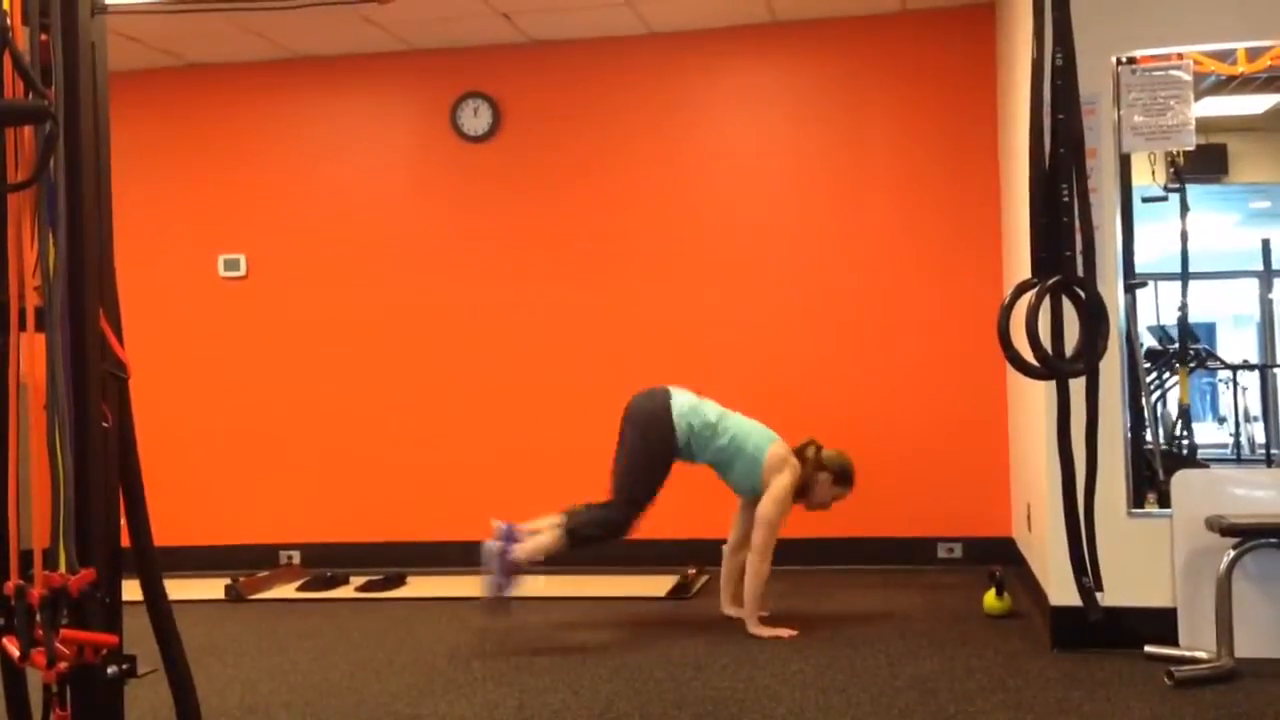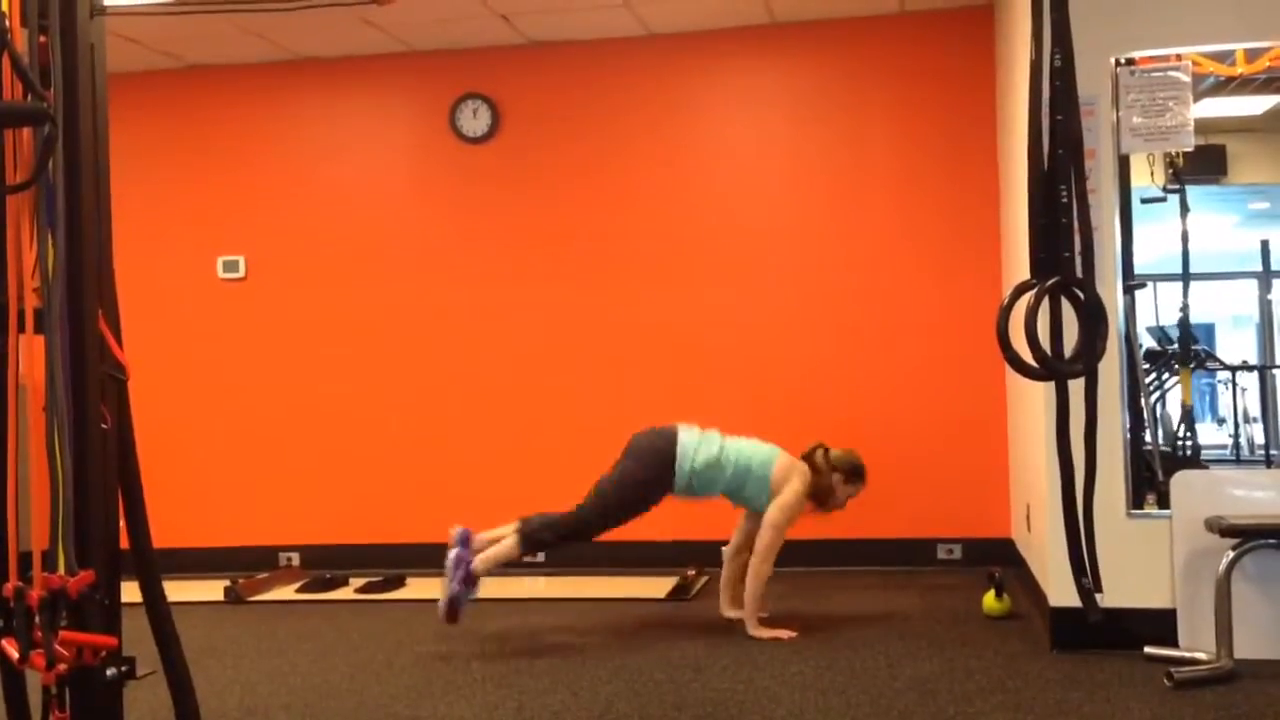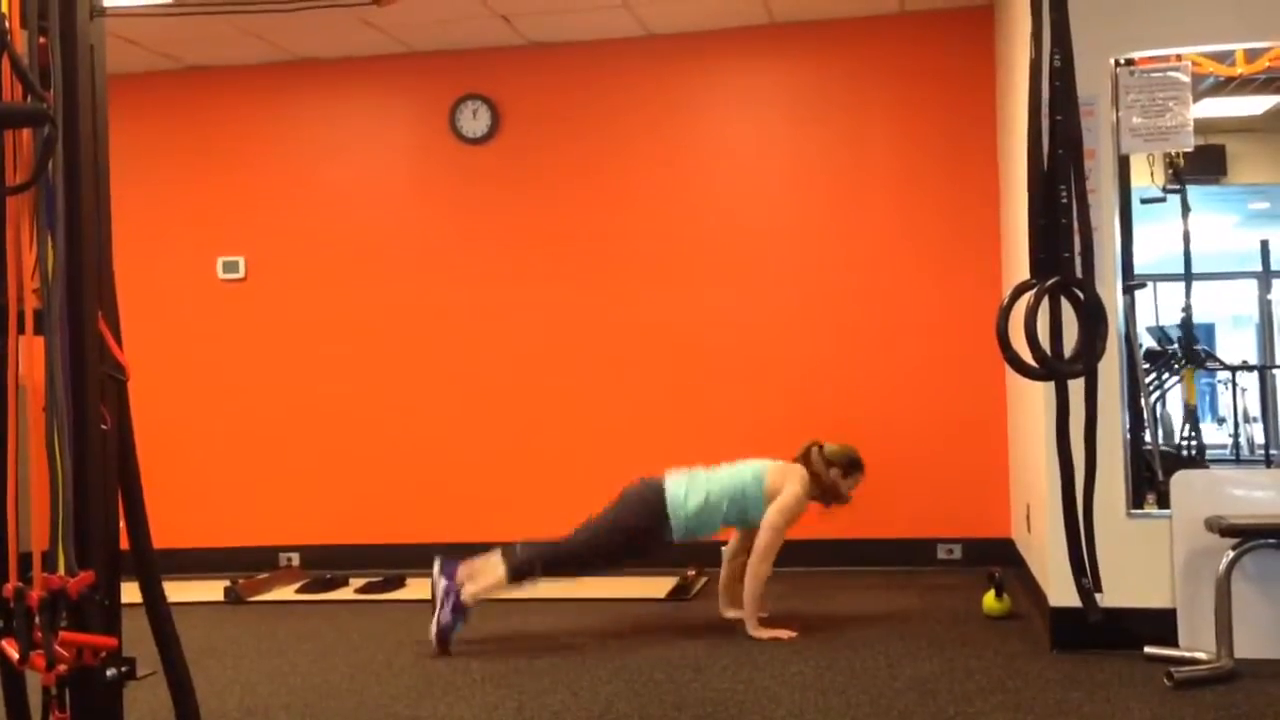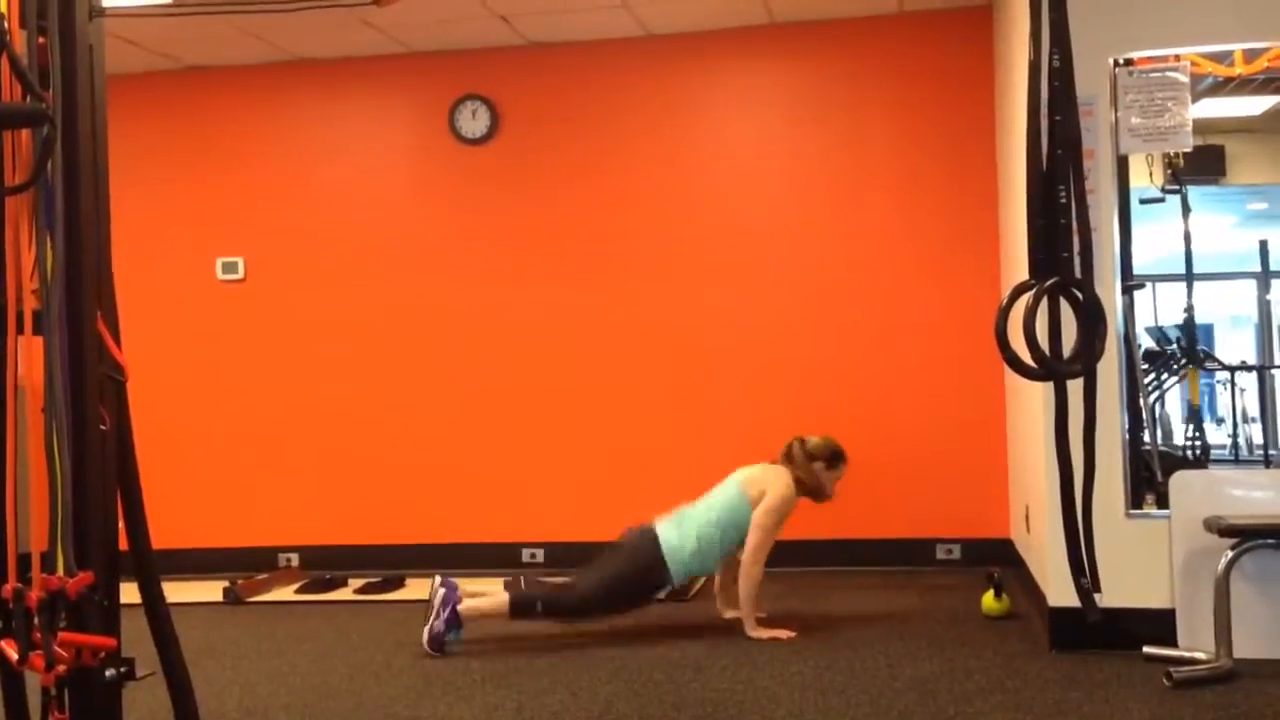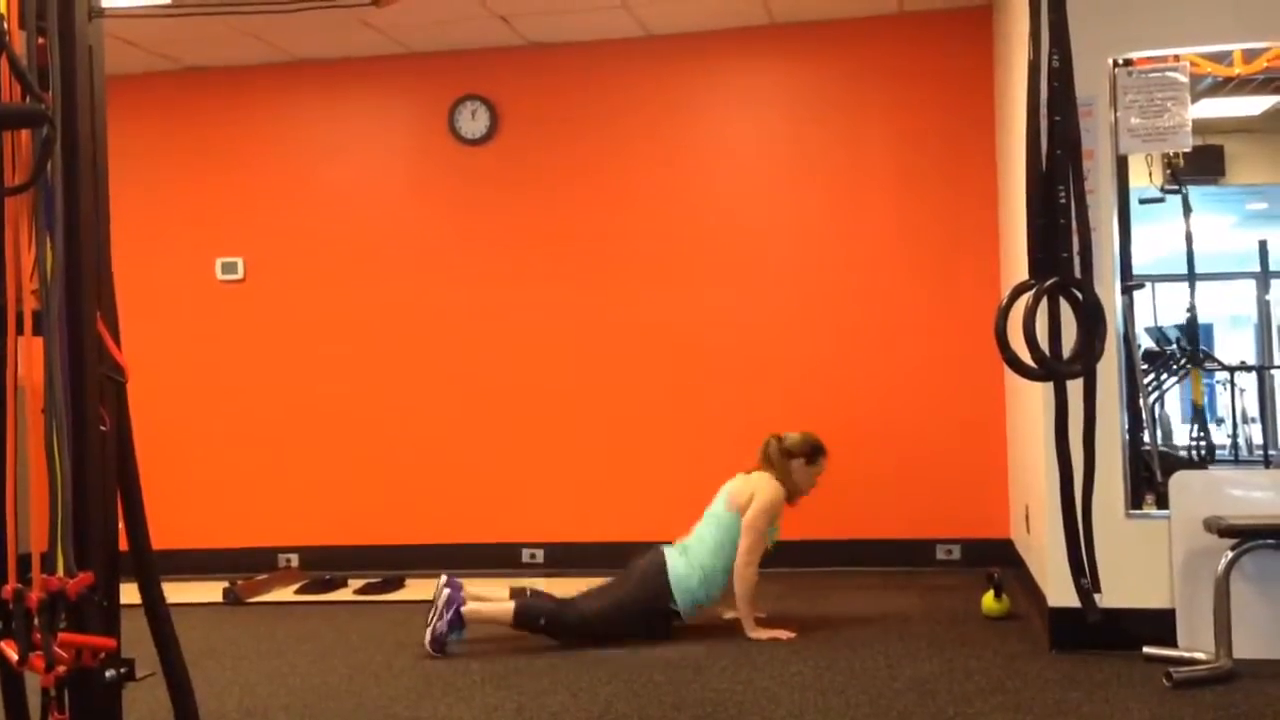
dt=0.1s
person 1, frame 1
left shoulder: (769, 476)
right shoulder: (787, 477)
left elbow: (738, 542)
right elbow: (759, 553)
left wrist: (729, 603)
right wrist: (753, 622)
left hip: (663, 411)
right hip: (665, 418)
left knee: (618, 510)
right knee: (619, 516)
left ankle: (514, 538)
right ankle: (512, 558)
person 1, frame 2
left shoulder: (777, 480)
right shoulder: (798, 486)
left elbow: (741, 545)
right elbow: (760, 558)
left wrist: (731, 604)
right wrist: (753, 624)
left hip: (665, 449)
right hip: (665, 460)
left knee: (585, 521)
right knee: (586, 520)
left ankle: (475, 545)
right ankle: (471, 566)
person 1, frame 3
left shoulder: (782, 476)
right shoulder: (799, 487)
left elbow: (740, 542)
right elbow: (761, 559)
left wrist: (731, 605)
right wrist: (753, 624)
left hip: (661, 499)
right hip: (660, 515)
left knee: (571, 553)
right knee: (568, 556)
left ankle: (458, 575)
right ankle: (461, 597)
person 1, frame 4
left shoulder: (765, 477)
right shoulder: (784, 488)
left elbow: (730, 545)
right elbow: (752, 558)
left wrist: (728, 606)
right wrist: (752, 625)
left hip: (656, 544)
right hip: (659, 559)
left knee: (565, 596)
right knee: (567, 600)
left ankle: (456, 594)
right ankle: (458, 609)
person 1, frame 5
left shoulder: (752, 482)
right shoulder: (771, 490)
right elbow: (745, 562)
left wrist: (730, 605)
right wrist: (751, 625)
left hip: (664, 574)
right hip: (664, 592)
left knee: (570, 611)
right knee: (570, 621)
left ankle: (461, 595)
right ankle: (461, 611)
